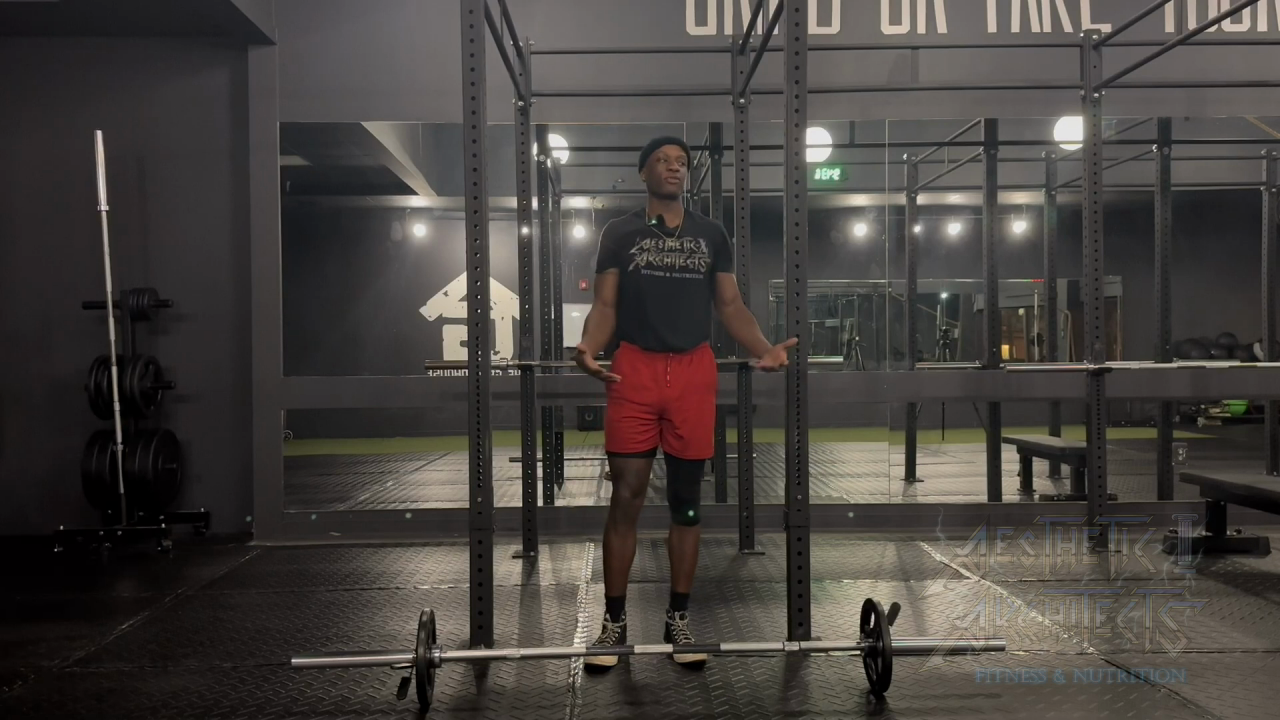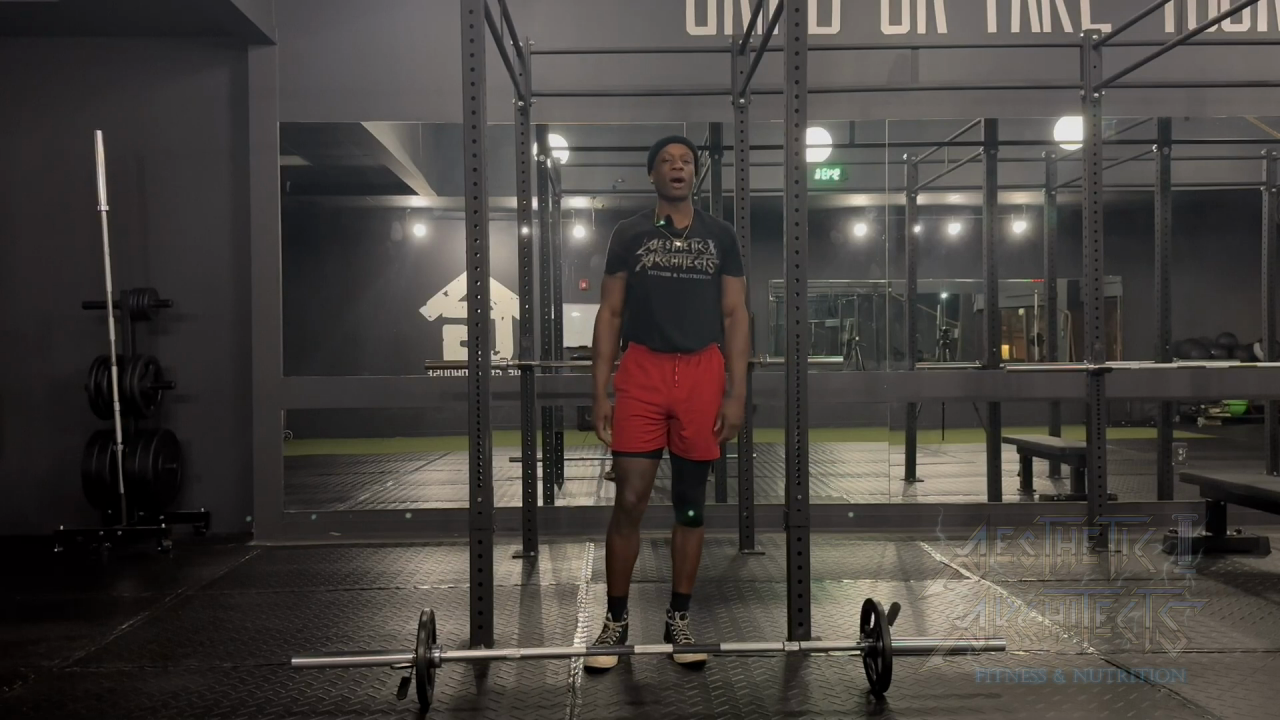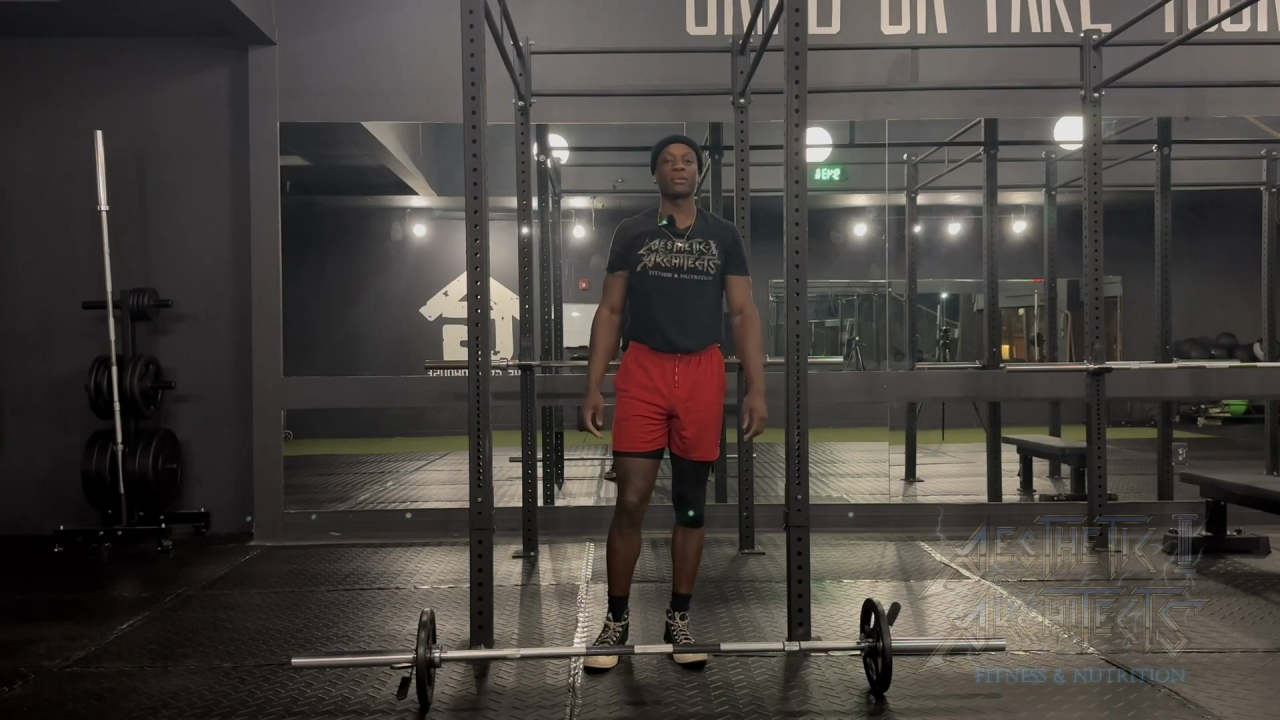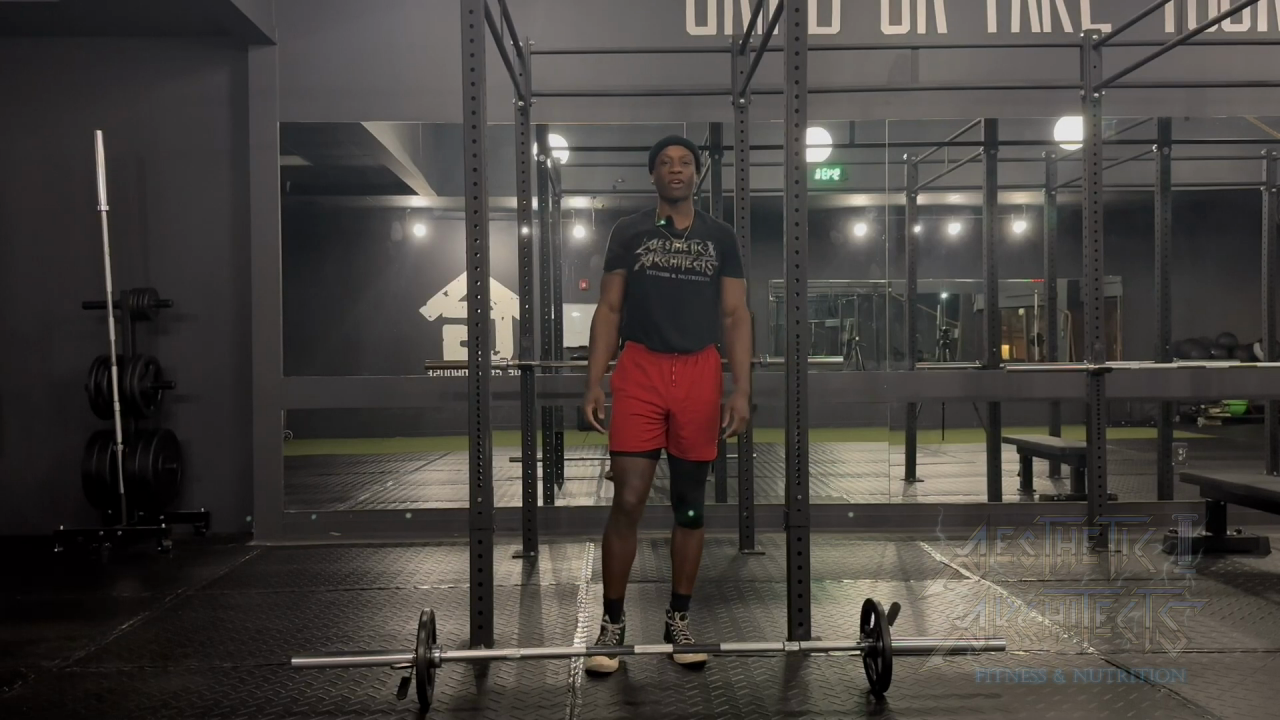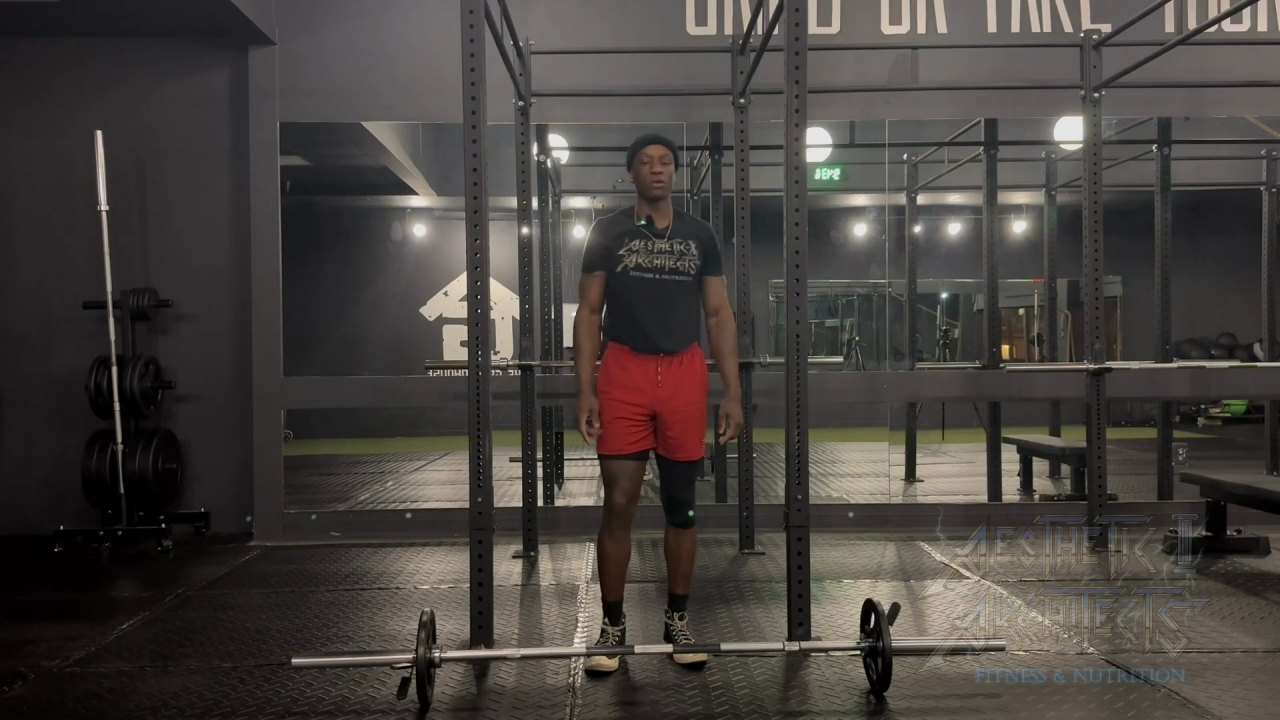
dt=0.4s
person 1, frame 1
left shoulder: (711, 234)
right shoulder: (619, 233)
left elbow: (730, 305)
right elbow: (605, 306)
left wrist: (765, 348)
right wrist: (588, 348)
left hip: (694, 372)
right hip: (635, 371)
left knee: (686, 502)
right knee: (626, 499)
left ankle: (678, 618)
right ankle: (615, 620)
person 1, frame 2
left shoulder: (721, 236)
right shoulder: (629, 234)
left elbow: (735, 315)
right elbow: (611, 315)
left wrist: (736, 393)
right wrist: (600, 392)
left hip: (702, 374)
right hip: (642, 374)
left knee: (690, 503)
right knee: (629, 501)
left ankle: (678, 618)
right ankle: (616, 619)
person 1, frame 3
left shoulder: (723, 235)
right shoulder: (631, 233)
left elbow: (744, 313)
right elbow: (610, 311)
left wrist: (757, 389)
right wrist: (593, 385)
left hip: (702, 375)
right hip: (642, 373)
left knee: (691, 504)
right knee: (630, 502)
left ankle: (678, 619)
right ankle: (616, 620)
person 1, frame 4
left shoulder: (720, 237)
right shoulder: (629, 232)
left elbow: (735, 315)
right elbow: (609, 309)
left wrist: (741, 389)
right wrist: (593, 381)
left hip: (700, 375)
right hip: (640, 373)
left knee: (690, 505)
right knee: (628, 502)
left ankle: (678, 618)
right ankle: (613, 621)
person 1, frame 5
left shoulder: (700, 235)
right shoulder: (608, 232)
left elbow: (718, 314)
right elbow: (589, 312)
left wrist: (733, 391)
right wrist: (585, 388)
left hip: (685, 375)
right hip: (624, 374)
left knee: (681, 505)
right knee: (618, 505)
left ankle: (677, 619)
right ankle: (613, 624)
